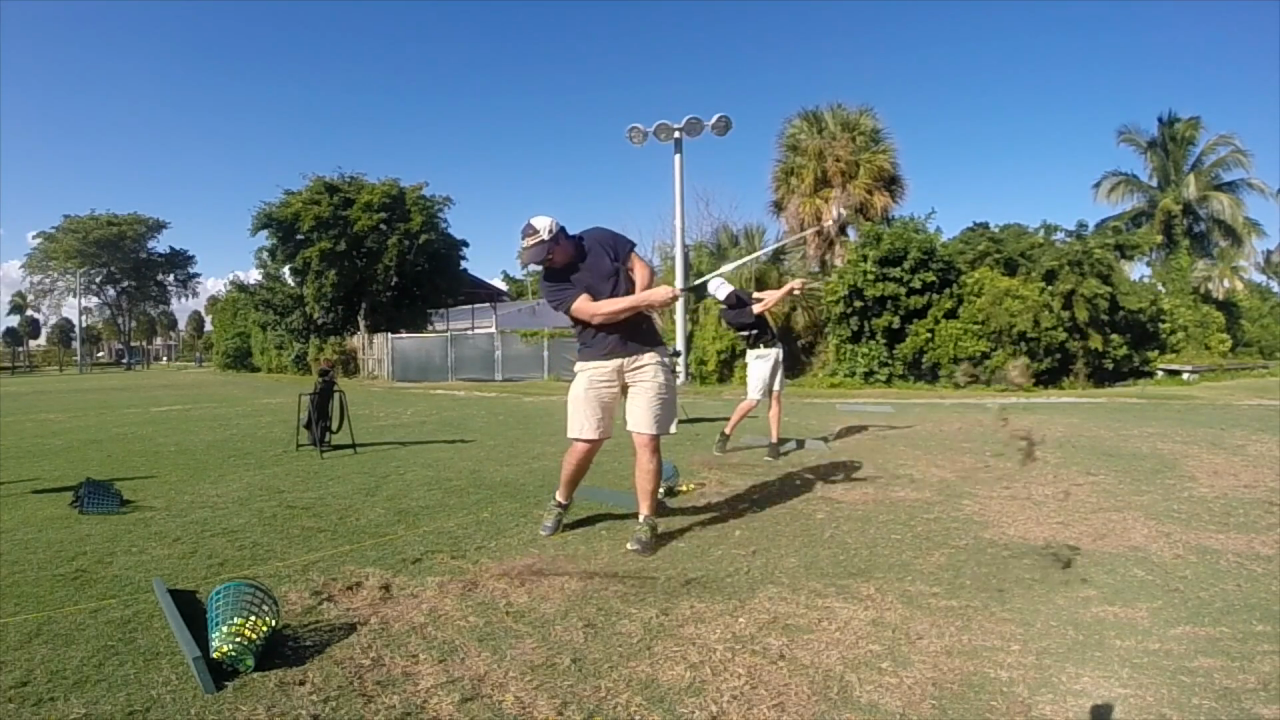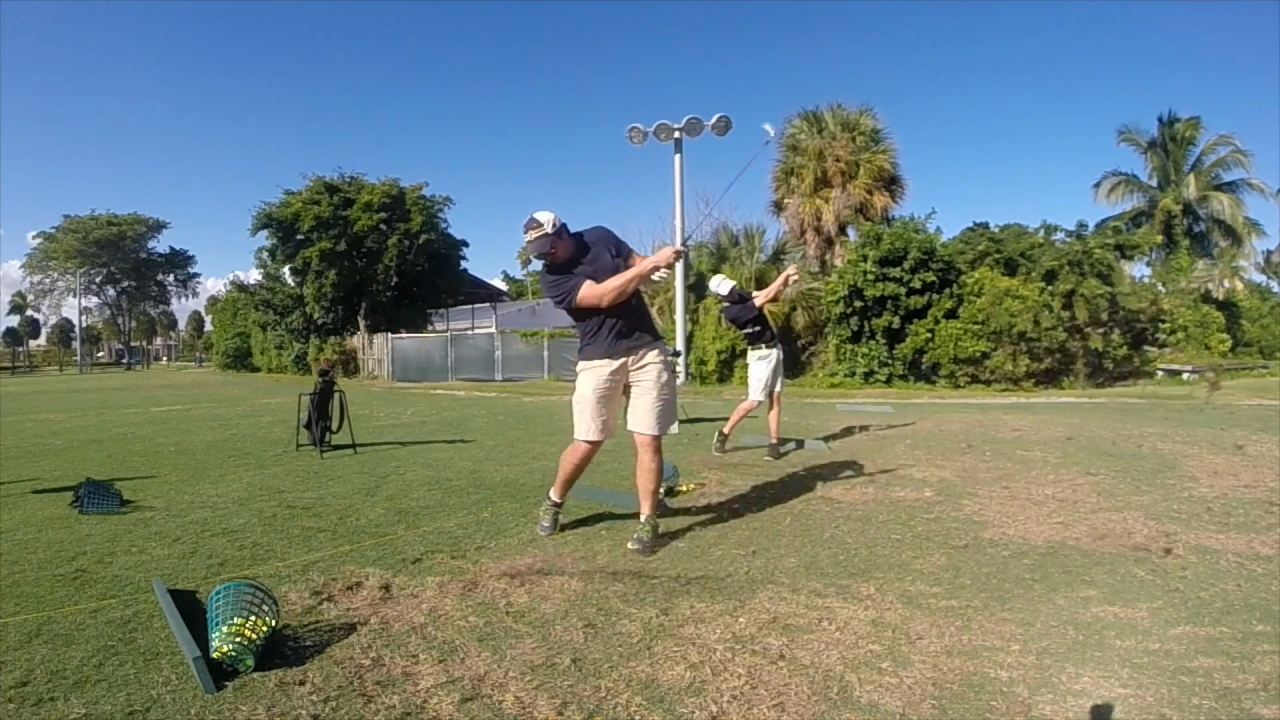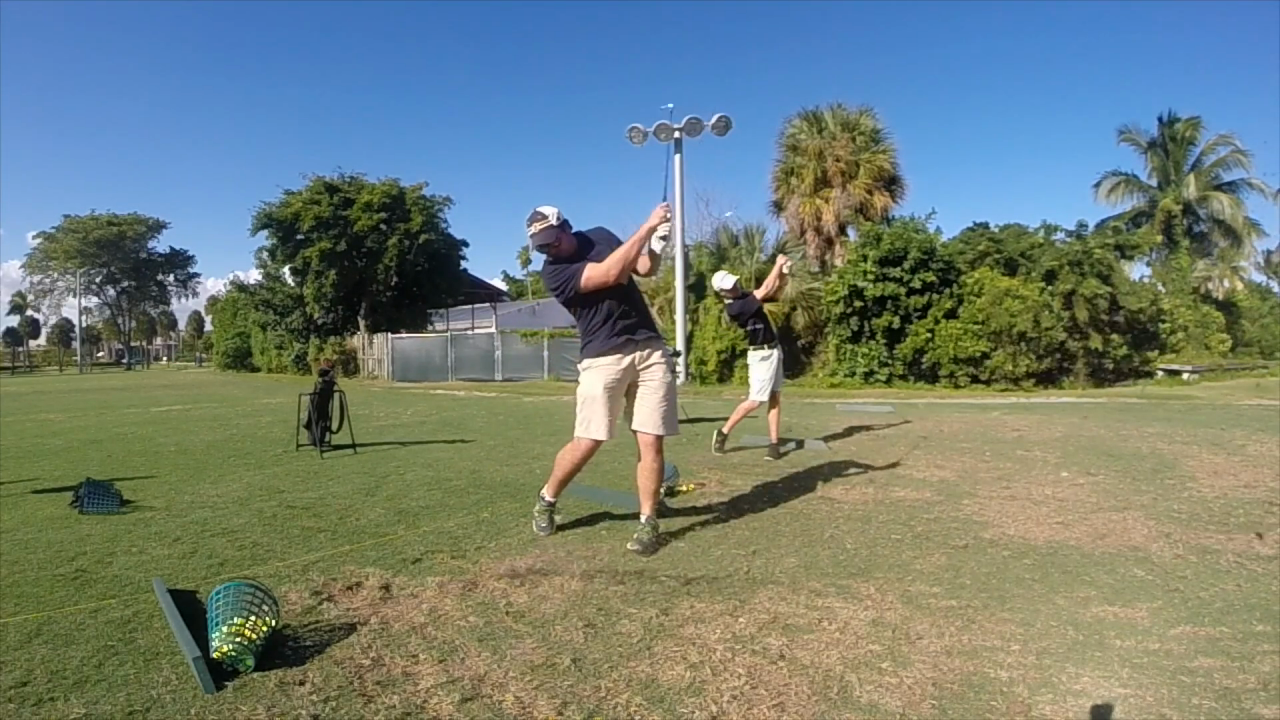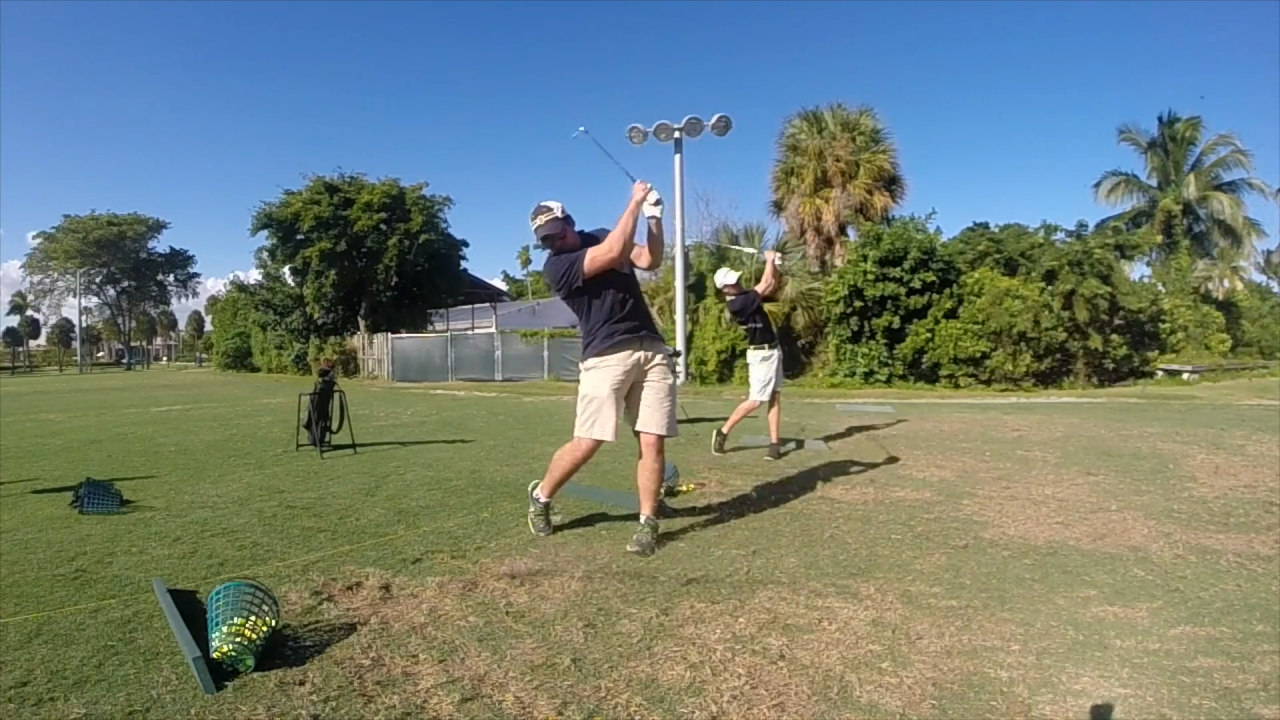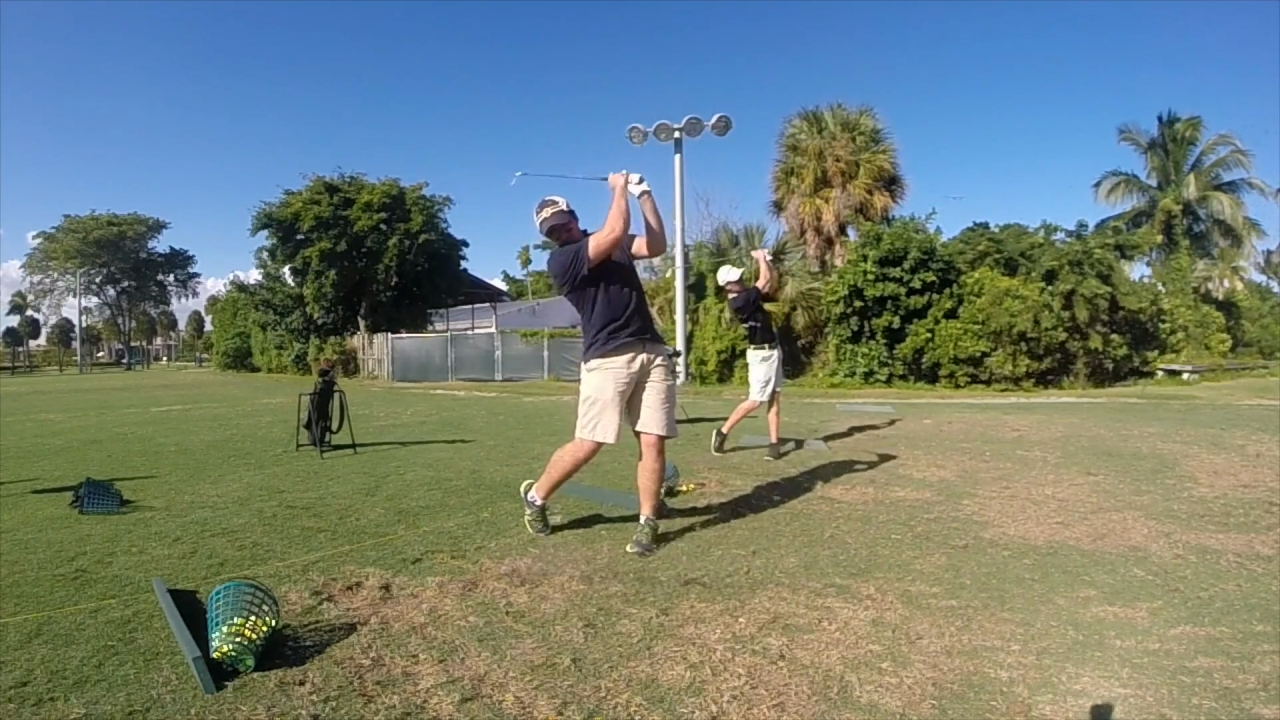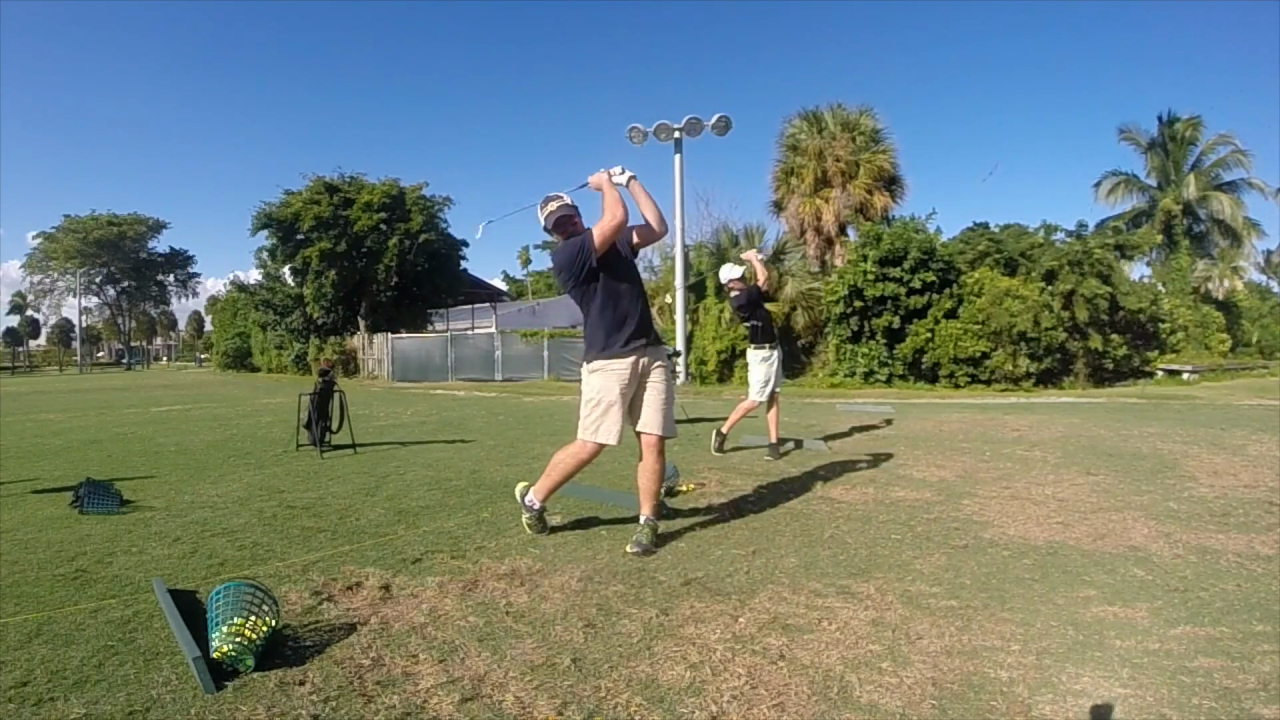
dt=0.2s
person 1, frame 1
left shoulder: (600, 239)
right shoulder: (551, 282)
left elbow: (639, 266)
right elbow: (595, 313)
left wrist: (643, 293)
right wrist: (648, 298)
left hip: (646, 354)
right hip: (598, 363)
left knee: (647, 441)
right knee: (585, 444)
left ankle: (647, 522)
right ankle: (560, 502)
person 1, frame 2
left shoulder: (599, 237)
right shoulder: (552, 278)
left elbow: (639, 273)
right elbow: (606, 294)
left wrist: (655, 268)
right wrist: (653, 261)
left hip: (648, 352)
right hip: (600, 361)
left knee: (648, 441)
right knee: (586, 444)
left ankle: (647, 522)
right ankle: (553, 500)
person 1, frame 3
left shoulder: (600, 237)
right shoulder: (554, 272)
left elbow: (645, 267)
right elbow: (611, 273)
left wrist: (657, 241)
right wrist: (647, 226)
left hip: (650, 349)
right hip: (603, 359)
left knee: (650, 441)
right knee: (586, 443)
left ankle: (648, 522)
right ankle: (547, 497)
person 1, frame 4
left shoulder: (600, 237)
right shoulder: (557, 267)
left elbow: (650, 260)
right elbow: (613, 253)
left wrist: (653, 218)
right wrist: (635, 201)
left hip: (652, 350)
right hip: (606, 358)
left knee: (652, 441)
right knee: (586, 443)
left ankle: (648, 522)
right ankle: (541, 495)
person 1, frame 5
left shoulder: (608, 243)
right shoulder: (561, 262)
left elbow: (657, 245)
right elbow: (615, 232)
left wrist: (643, 194)
right wrist: (618, 188)
left hip: (652, 352)
right hip: (607, 360)
left knee: (653, 442)
right knee: (587, 444)
left ankle: (648, 523)
right ankle: (536, 496)
person 1, frame 6
left shoulder: (615, 242)
right shoulder: (567, 257)
left elbow: (658, 228)
right elbow: (617, 219)
left wrist: (628, 181)
right wrist: (605, 185)
left hip: (651, 353)
right hip: (609, 360)
left knee: (653, 442)
right knee: (590, 444)
left ankle: (648, 523)
right ankle: (533, 498)
person 2, frame 1
left shoulder: (738, 295)
right shoulder: (729, 314)
left elbow: (764, 295)
right elbow: (765, 306)
left wrist: (789, 290)
right wrist: (788, 287)
left hip: (774, 349)
right hip: (759, 355)
left knee: (775, 397)
right knee: (753, 400)
left ankle: (774, 443)
right ankle: (725, 433)
person 2, frame 2
left shoulder: (740, 296)
right shoulder: (731, 312)
left elbow: (766, 292)
right elbow: (767, 296)
left wrist: (787, 281)
right wrist: (785, 273)
left hip: (774, 350)
right hip: (760, 355)
left knee: (775, 398)
right knee: (754, 400)
left ankle: (774, 443)
right ankle: (724, 433)
person 2, frame 3
left shoulder: (742, 297)
right shoulder: (735, 308)
left elbow: (773, 288)
right elbow: (766, 288)
left wrist: (781, 270)
right wrist: (778, 263)
left hip: (773, 350)
right hip: (760, 355)
left knee: (775, 398)
right knee: (755, 400)
left ankle: (774, 443)
right ankle: (723, 432)
person 2, frame 4
left shoulder: (744, 296)
right shoulder: (737, 304)
left elbow: (772, 286)
right elbow: (765, 283)
left wrist: (773, 264)
right wrist: (769, 260)
left hip: (773, 350)
right hip: (760, 355)
left knee: (775, 397)
right knee: (755, 400)
left ankle: (774, 443)
right ankle: (723, 432)
person 2, frame 5
left shoulder: (746, 294)
right shoulder: (739, 302)
left elbow: (769, 284)
right elbow: (765, 279)
left wrist: (765, 260)
right wrist: (760, 258)
left hip: (773, 350)
right hip: (760, 354)
left knee: (774, 397)
right knee: (755, 400)
left ankle: (774, 443)
right ankle: (722, 432)
person 2, frame 6
left shoulder: (747, 293)
right shoulder: (740, 300)
left elbow: (764, 282)
right elbow: (764, 276)
left wrist: (753, 259)
right wrist: (753, 259)
left hip: (773, 350)
right hip: (760, 354)
left knee: (773, 397)
right knee: (754, 400)
left ankle: (773, 442)
right ankle: (722, 432)
